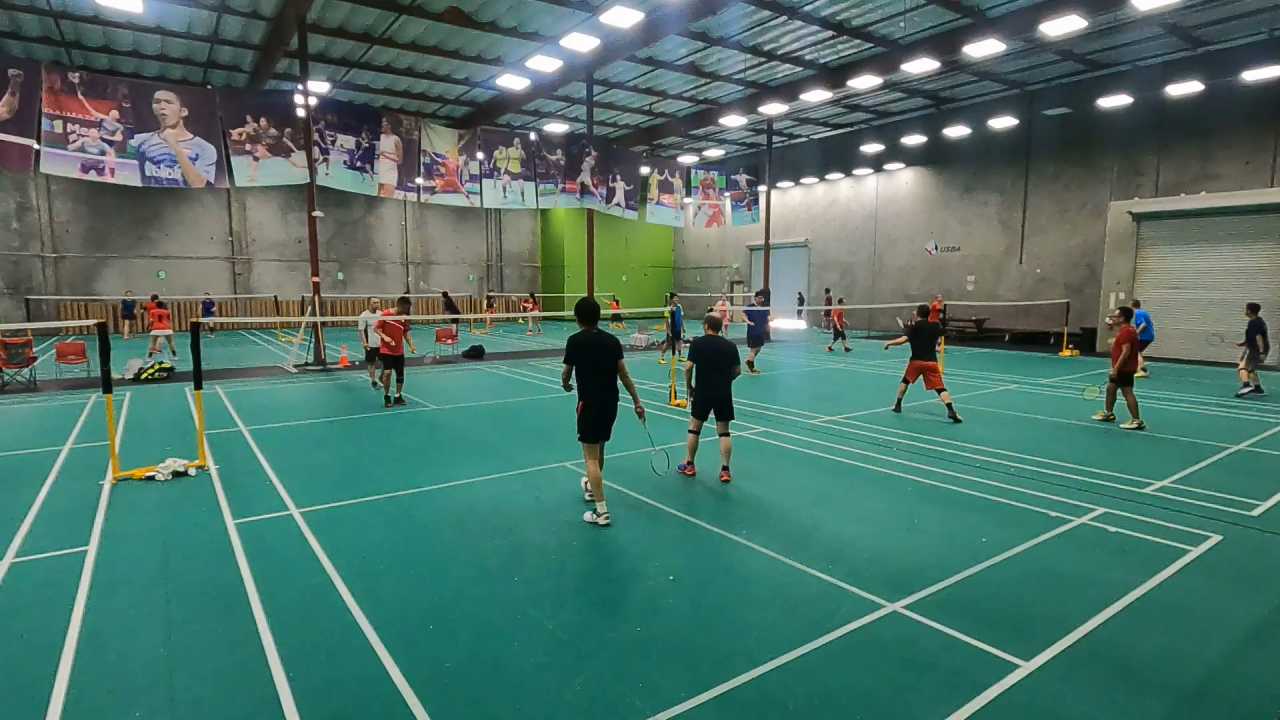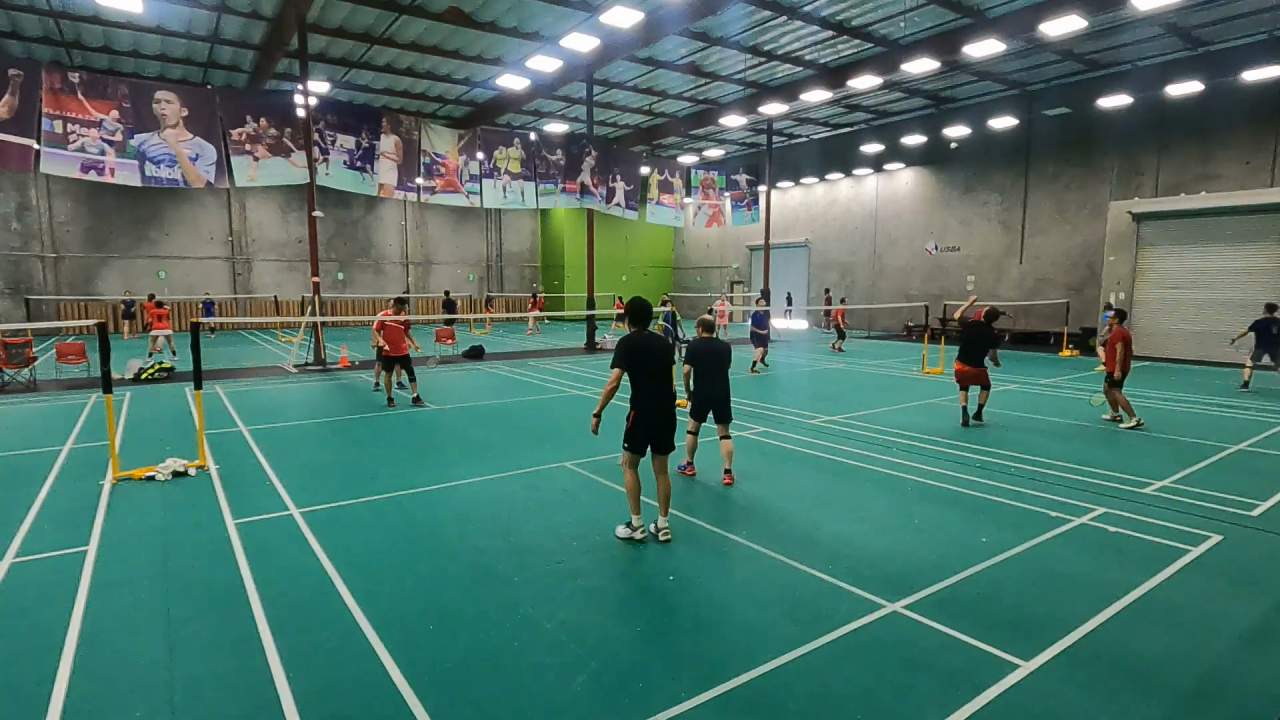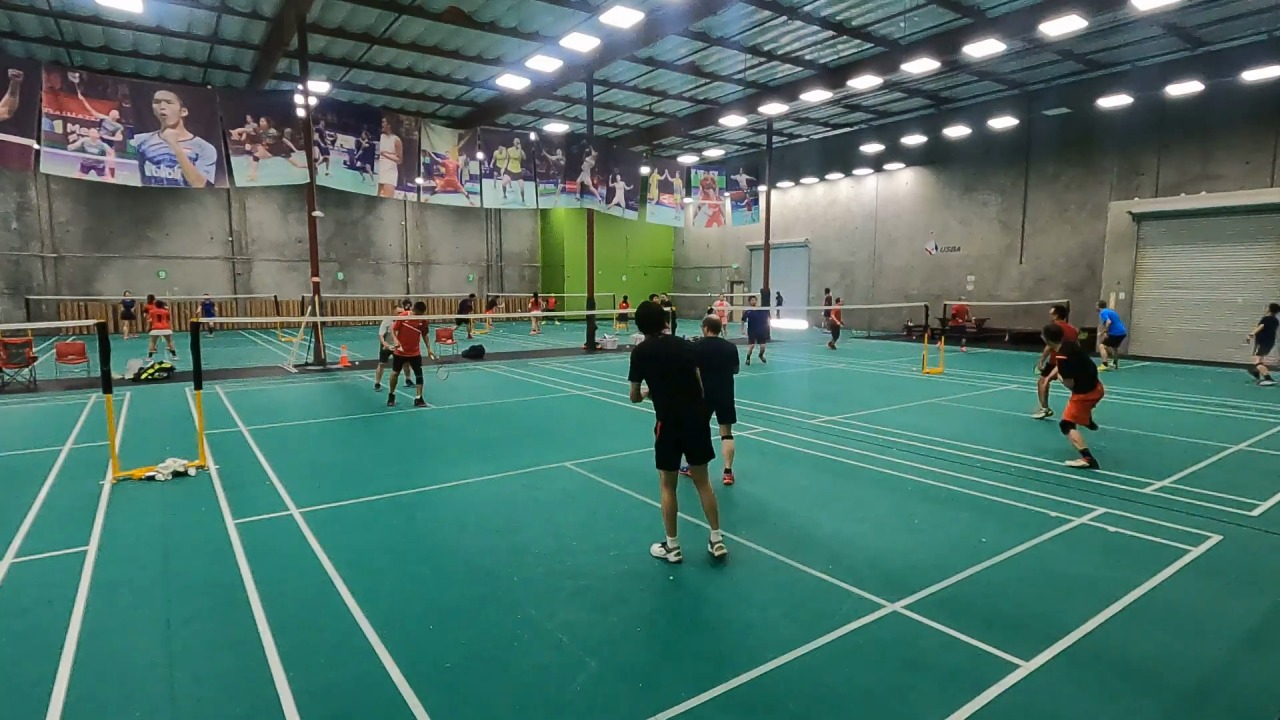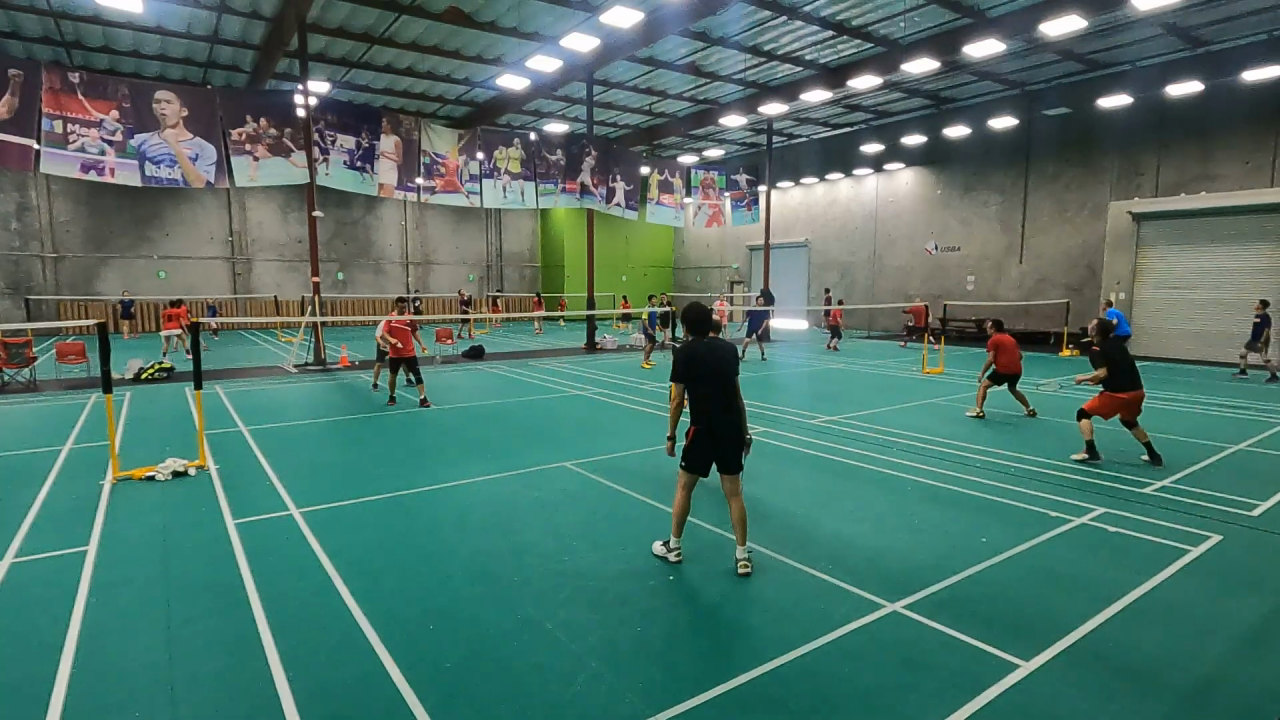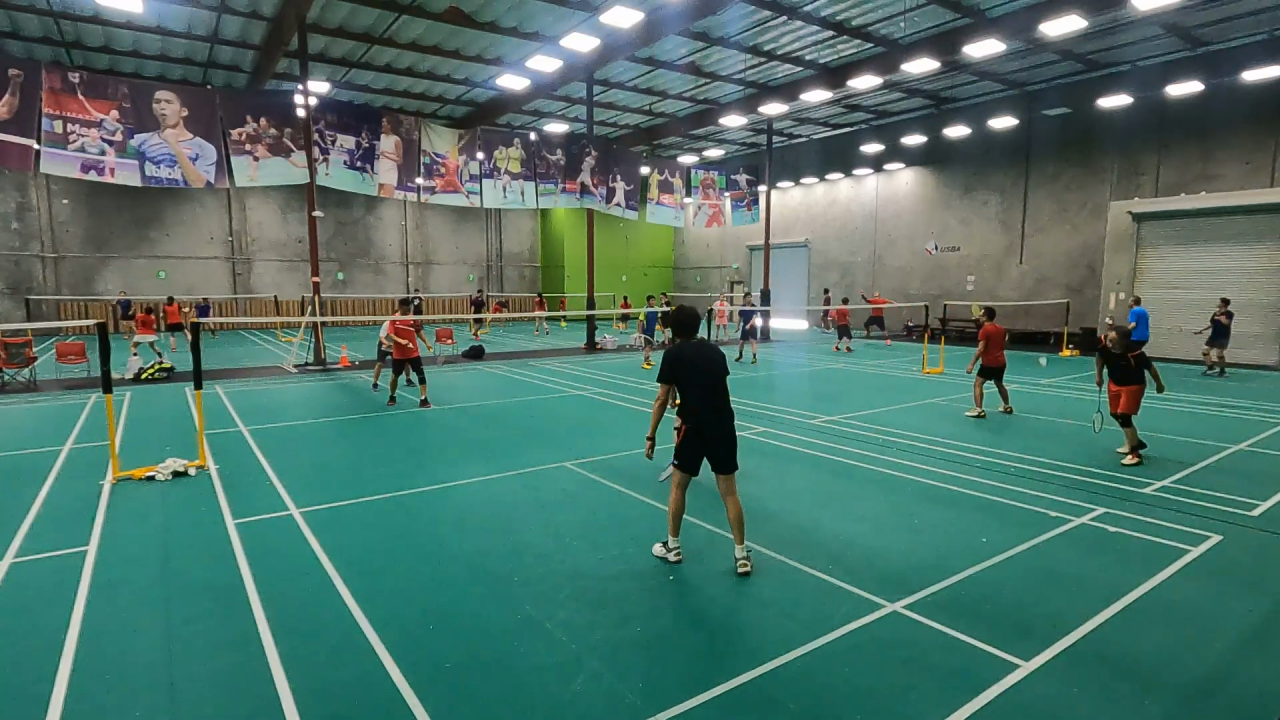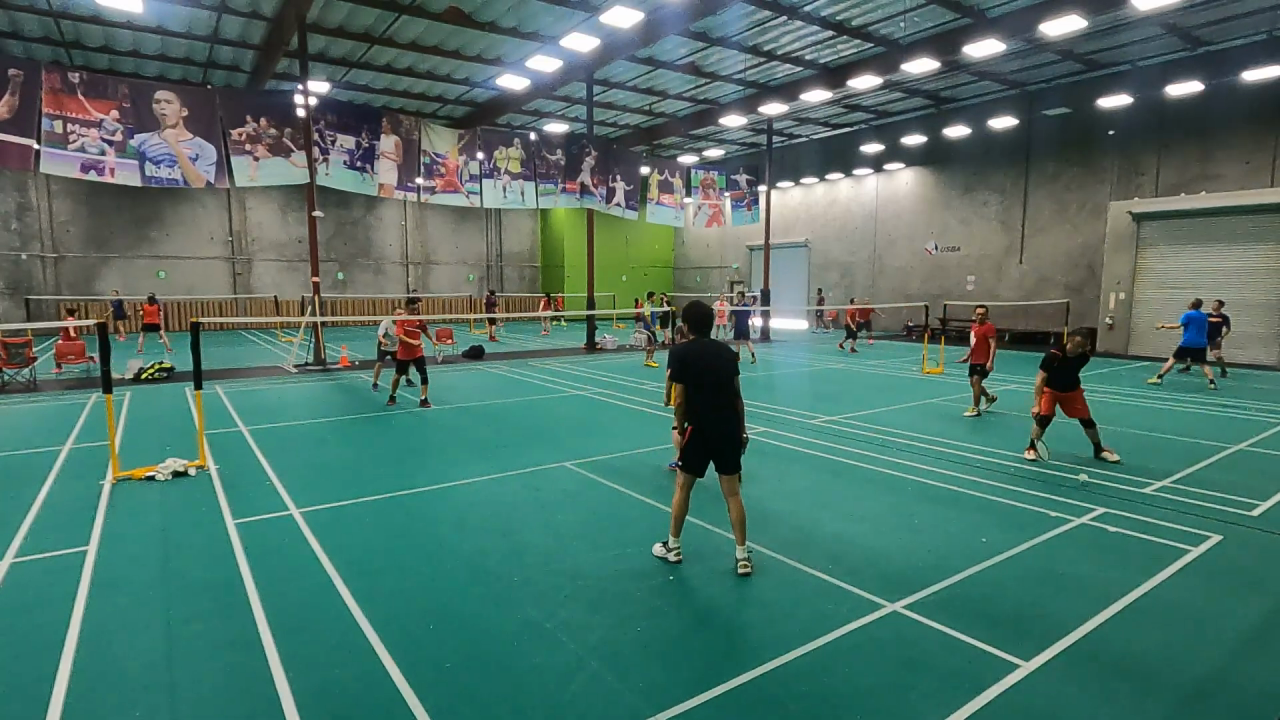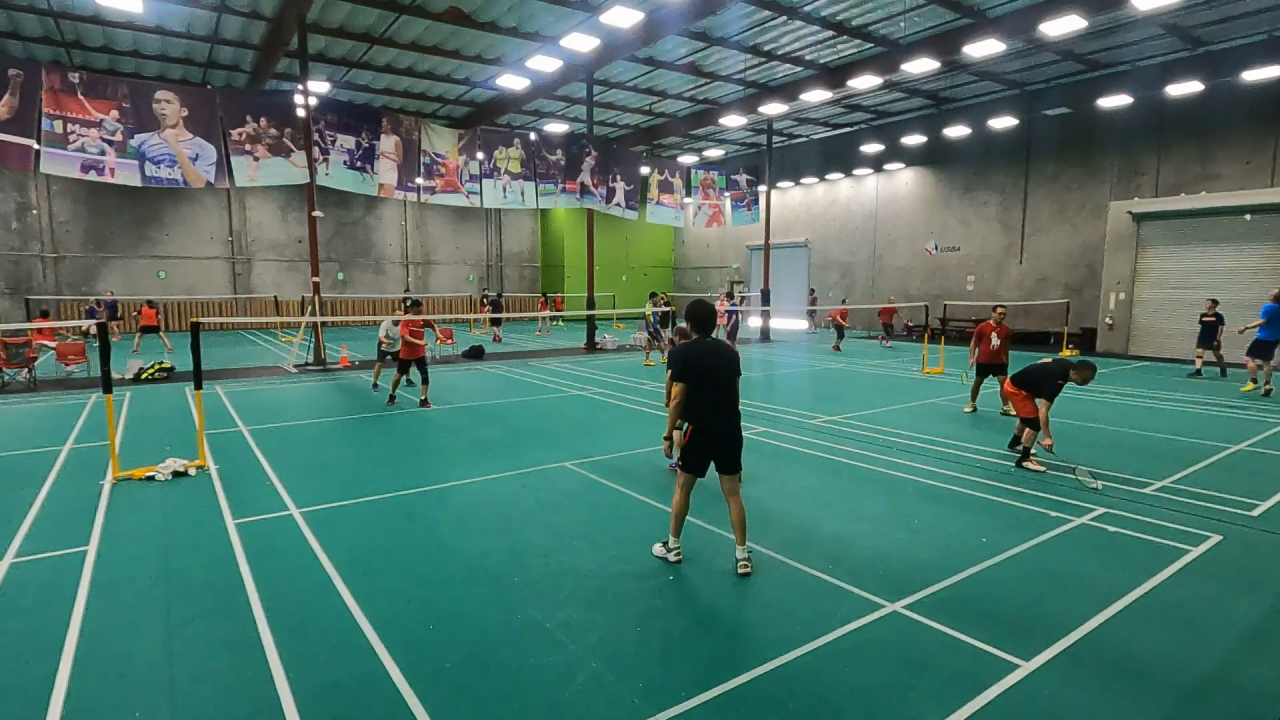
dt=0.7s
person 1, frame 1
left shoulder: (575, 341)
right shoulder: (612, 340)
left elbow: (566, 374)
right elbow: (624, 374)
left wrist: (565, 384)
right wrist: (637, 402)
left hip: (589, 404)
right hip: (611, 403)
left knee: (591, 457)
right knee: (599, 448)
left ankle: (601, 511)
right ankle: (592, 488)
person 1, frame 2
left shoulder: (627, 343)
right shoulder: (663, 343)
left elbow: (614, 383)
left wrist: (597, 413)
left hip: (643, 413)
right hip: (667, 412)
left knee: (630, 465)
right knee: (662, 469)
left ankle: (636, 524)
right ankle: (663, 525)
person 1, frame 3
left shoulder: (641, 352)
right shoulder: (684, 345)
left elbow: (634, 396)
right elbow: (699, 385)
left wrist: (645, 395)
left hip: (669, 423)
right hip: (696, 419)
left knee: (668, 485)
right knee: (702, 482)
left ankle: (672, 547)
right ankle: (717, 541)
person 1, frame 4
left shoulder: (684, 352)
right shoulder: (728, 348)
left elbow: (678, 400)
right elbow: (737, 393)
left wrist: (671, 435)
right wrist: (745, 429)
left hip: (703, 428)
right hip: (732, 427)
left knee: (684, 487)
right knee: (734, 492)
left ankle: (673, 547)
right ankle: (742, 557)
person 1, frame 5
left shoulder: (674, 353)
right shoulder: (715, 351)
left elbow: (662, 400)
left wrist: (651, 436)
left hip: (695, 427)
right hip: (724, 426)
left knee: (678, 486)
right knee: (729, 492)
left ankle: (673, 547)
right ankle: (742, 555)
person 1, frame 6
left shoulder: (680, 353)
right shoulder: (726, 351)
left elbow: (679, 401)
right elbow: (737, 396)
left wrist: (680, 430)
right wrist: (741, 430)
left hip: (699, 429)
right hip: (729, 429)
left knee: (682, 487)
right knee: (732, 493)
left ankle: (673, 547)
right ankle: (742, 556)
person 1, frame 7
left shoulder: (683, 353)
right shoulder: (729, 351)
left elbow: (678, 399)
right elbow: (735, 395)
left wrist: (668, 435)
left hip: (700, 429)
right hip: (730, 428)
left knee: (682, 488)
right knee: (733, 493)
left ankle: (673, 547)
right ankle: (742, 556)
